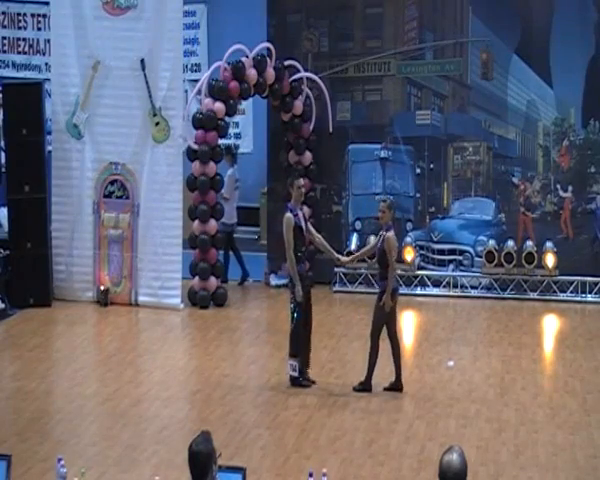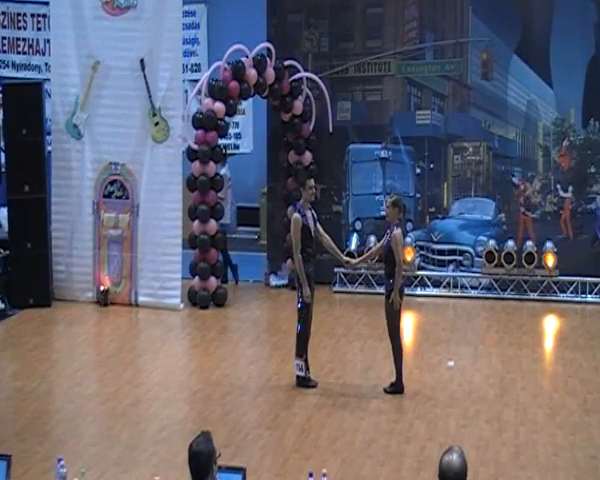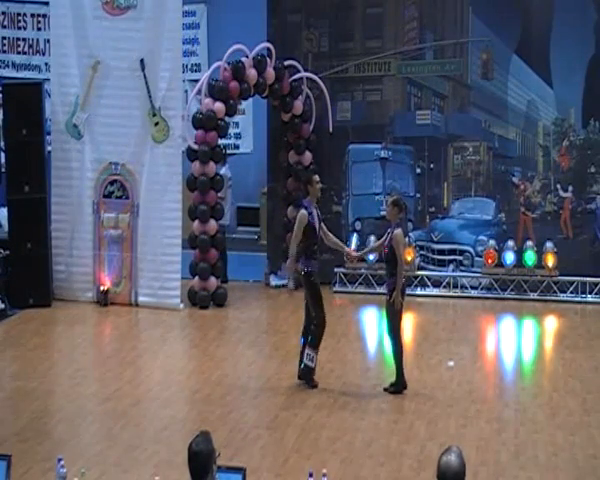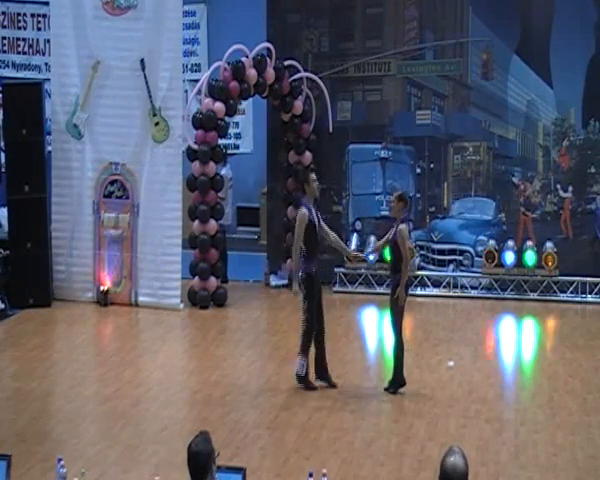
dt=1s
person 1, frame 1
left shoulder: (301, 213)
right shoulder: (289, 216)
left elbow: (316, 238)
right elbow: (289, 253)
left wrist: (335, 255)
right wrist: (297, 285)
left hip: (305, 271)
right hip: (296, 274)
left knee: (307, 322)
right knee: (298, 323)
left ankle: (302, 367)
right ankle: (295, 374)
person 1, frame 2
left shoulder: (311, 212)
right shoulder: (297, 217)
left elbow: (324, 238)
right elbow: (296, 254)
left wrist: (342, 258)
right wrist: (304, 285)
left hip: (311, 269)
right hip: (303, 272)
left knee: (307, 322)
right knee: (304, 322)
left ankle: (304, 370)
right ankle: (301, 374)
person 1, frame 3
left shoulder: (316, 211)
right shoulder: (303, 214)
left elbow: (327, 236)
right elbow: (293, 246)
left wrist: (347, 251)
right wrist: (291, 277)
left hip: (314, 268)
right hip: (307, 269)
left knee: (310, 321)
right knee: (319, 320)
left ankle: (305, 369)
right ankle: (307, 369)
person 1, frame 4
left shoulder: (315, 210)
right shoulder: (303, 212)
left elbow: (329, 236)
right elbow: (296, 247)
left wrist: (350, 253)
right wrist: (296, 279)
left hip: (314, 269)
right hip: (306, 271)
left knee: (319, 324)
right knee: (310, 323)
left ankle: (322, 373)
right ankle: (302, 375)
person 2, frame 1
left shoulder: (389, 236)
right shoulder: (383, 234)
left elbow: (392, 267)
right elbow: (369, 250)
left wrist: (387, 294)
right wrist: (349, 259)
left hip: (387, 289)
right hip: (387, 289)
left knee: (375, 334)
right knee: (392, 334)
left ankle: (367, 381)
right ankle: (398, 381)
person 2, frame 2
left shoulder: (396, 232)
right shoulder: (390, 230)
left elbow: (400, 264)
right elbow: (377, 250)
left wrist: (396, 291)
right wrist: (357, 261)
left hip: (394, 287)
right hip: (390, 285)
left knee: (394, 334)
right knee: (393, 334)
left ankle: (398, 383)
right ankle: (398, 380)
person 2, frame 3
left shoulder: (397, 232)
right shoulder: (391, 231)
left elbow: (401, 263)
right elbow: (378, 246)
left wrist: (398, 291)
right wrist: (359, 255)
left hip: (396, 287)
right hip: (391, 285)
left knee: (395, 334)
right knee: (392, 333)
left ankle: (400, 382)
right ankle: (398, 380)
person 2, frame 4
left shoulder: (402, 228)
right shoulder: (395, 226)
left elbow: (406, 260)
right elbow: (382, 244)
left wrist: (402, 287)
left hip: (399, 282)
right hip: (395, 281)
left knee: (398, 331)
right knee: (396, 331)
left ankle: (398, 378)
right ankle: (397, 377)
person 3, frame 1
left shoulder: (230, 173)
right shoulder: (234, 171)
left elbow: (226, 196)
left hip: (227, 216)
right hip: (231, 215)
left knee: (226, 246)
right knee: (232, 245)
left ankle: (225, 276)
right ankle: (244, 272)
person 3, frame 2
left shoulder: (223, 173)
right shoulder: (225, 170)
left elbow: (221, 196)
left hip: (223, 216)
right hip: (225, 216)
left knee: (222, 247)
right knee: (223, 246)
person 3, frame 3
left shoulder: (223, 173)
right shoulder: (226, 170)
left elbow: (221, 196)
left hip: (220, 217)
right hip: (223, 216)
right knee: (221, 247)
left ankle: (223, 275)
right ankle: (223, 274)
person 3, frame 4
left shoulder: (223, 173)
right shoulder: (227, 170)
left elbow: (221, 197)
left hip: (221, 217)
right hip: (224, 216)
left knee: (221, 248)
right knee: (221, 248)
left ankle: (223, 275)
right ankle: (222, 275)
